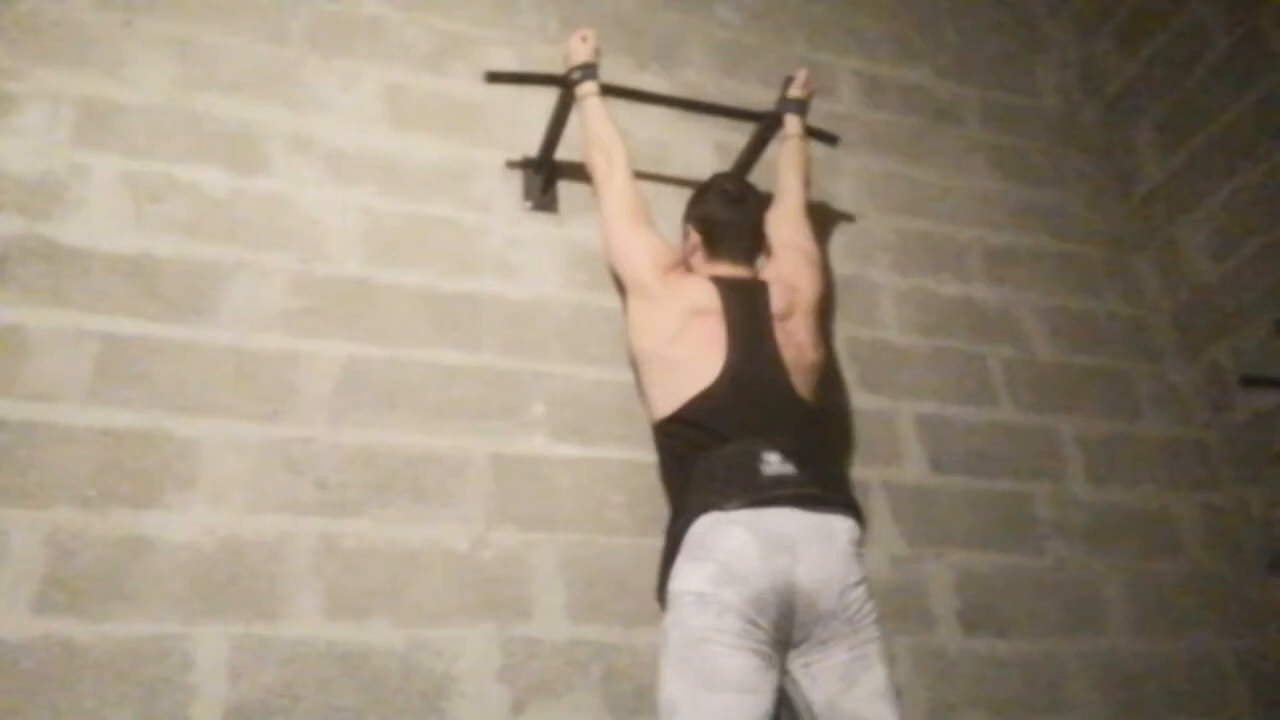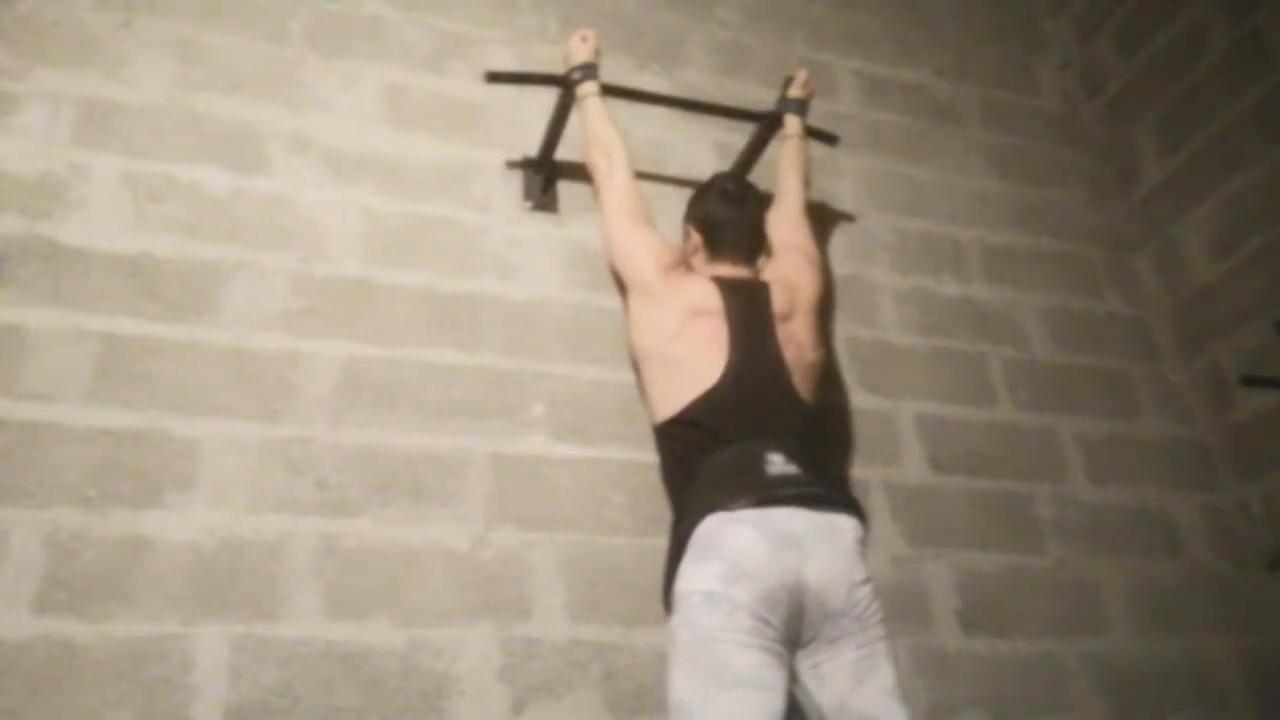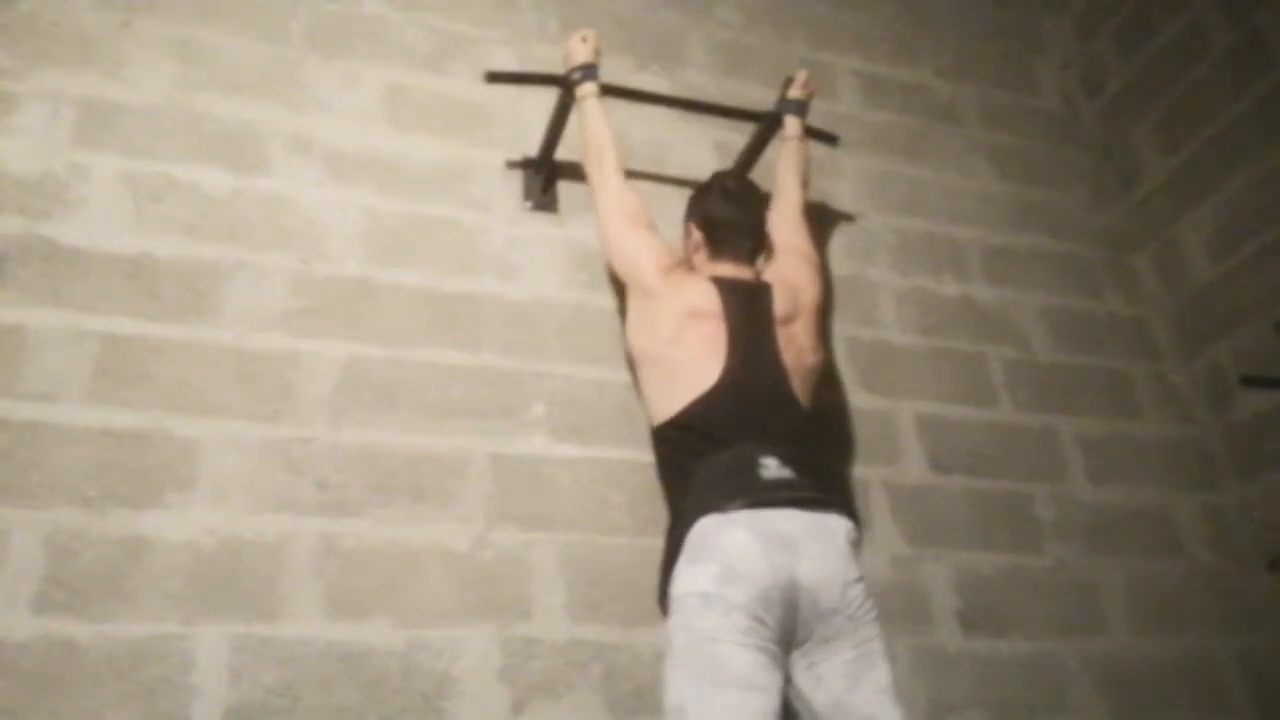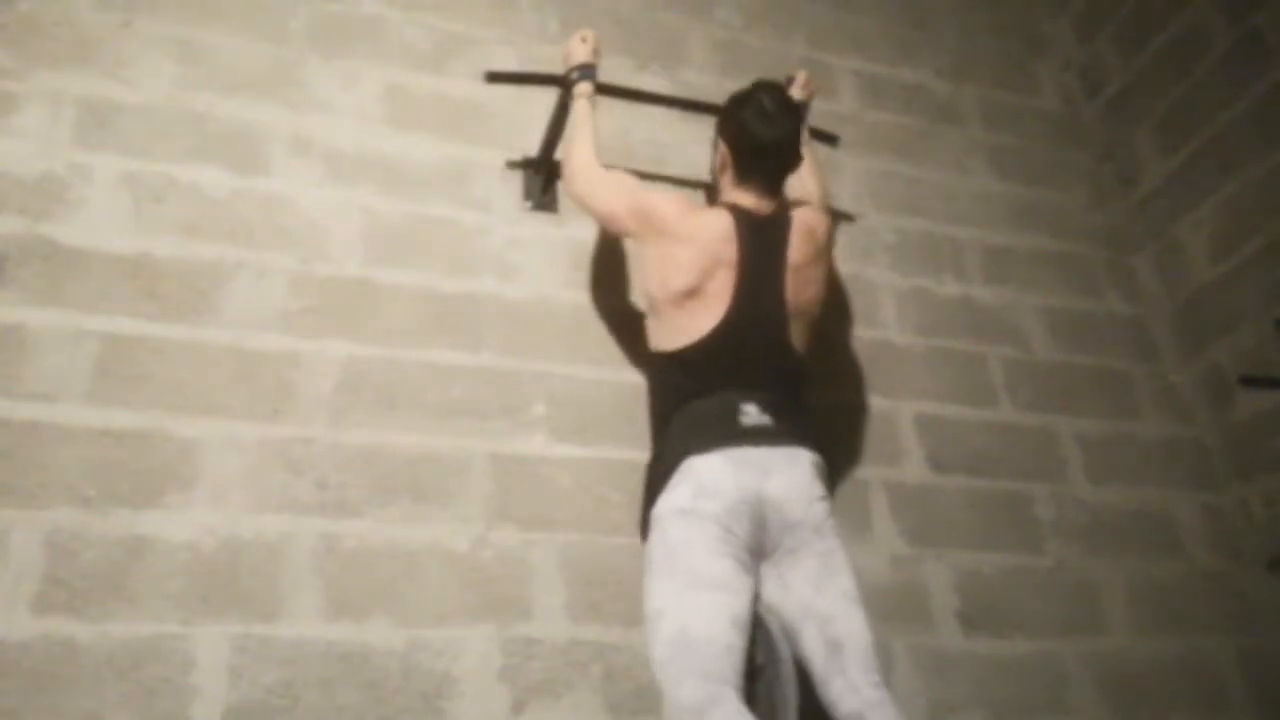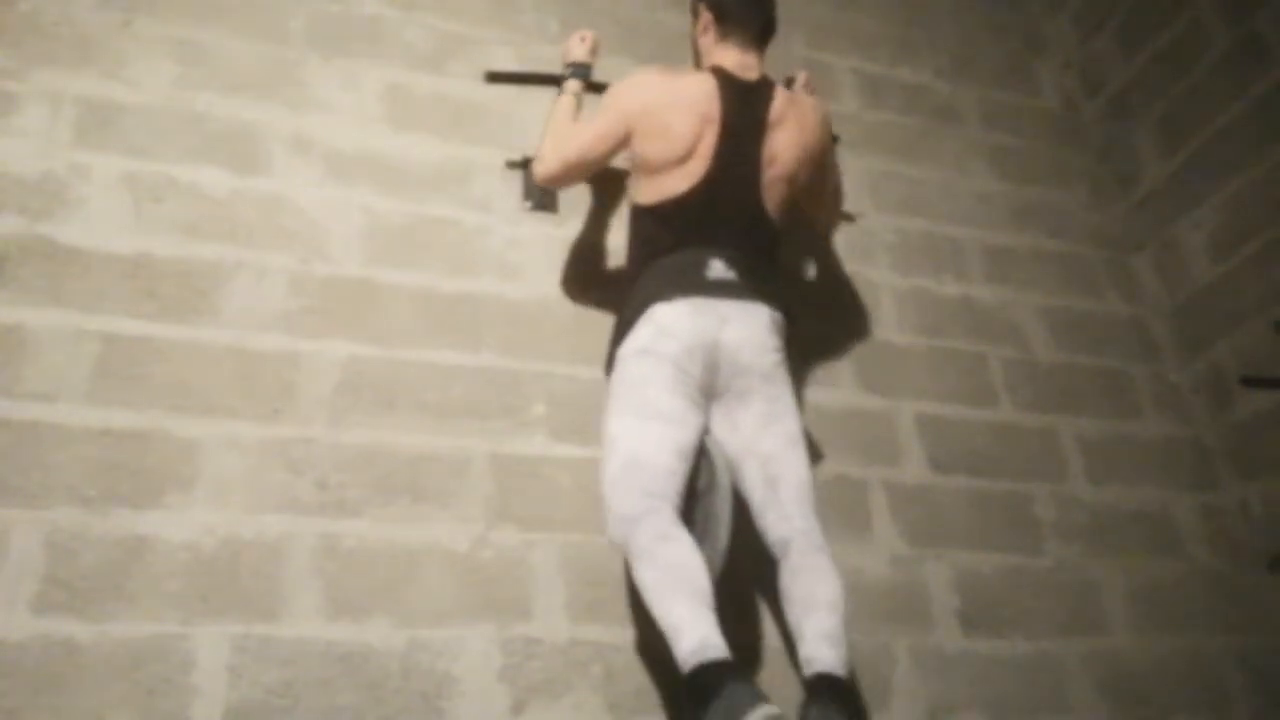
dt=0.7s
person 1, frame 1
left shoulder: (665, 292)
right shoulder: (796, 295)
left elbow: (612, 175)
right elbow: (791, 199)
left wrist: (586, 79)
right wrist: (793, 117)
left hip: (725, 542)
right hip: (826, 538)
person 1, frame 2
left shoulder: (665, 292)
right shoulder: (794, 295)
left elbow: (611, 173)
right elbow: (790, 200)
left wrist: (585, 79)
right wrist: (792, 116)
left hip: (731, 542)
right hip: (830, 536)
person 1, frame 3
left shoulder: (665, 291)
right shoulder: (796, 296)
left elbow: (608, 178)
right elbow: (791, 205)
left wrist: (585, 80)
right wrist: (793, 119)
left hip: (725, 543)
right hip: (823, 539)
person 1, frame 4
left shoulder: (674, 226)
right shoulder: (812, 236)
left elbow: (580, 174)
right elbow: (807, 193)
left wrist: (582, 81)
right wrist: (795, 117)
left hip: (702, 477)
right hip: (792, 471)
person 1, frame 5
left shoulder: (652, 92)
right shoulder: (805, 116)
left elbow: (549, 167)
right elbow: (825, 213)
left wrist: (574, 76)
left hip: (669, 323)
right hip: (754, 325)
left knee: (642, 508)
right knee: (794, 520)
